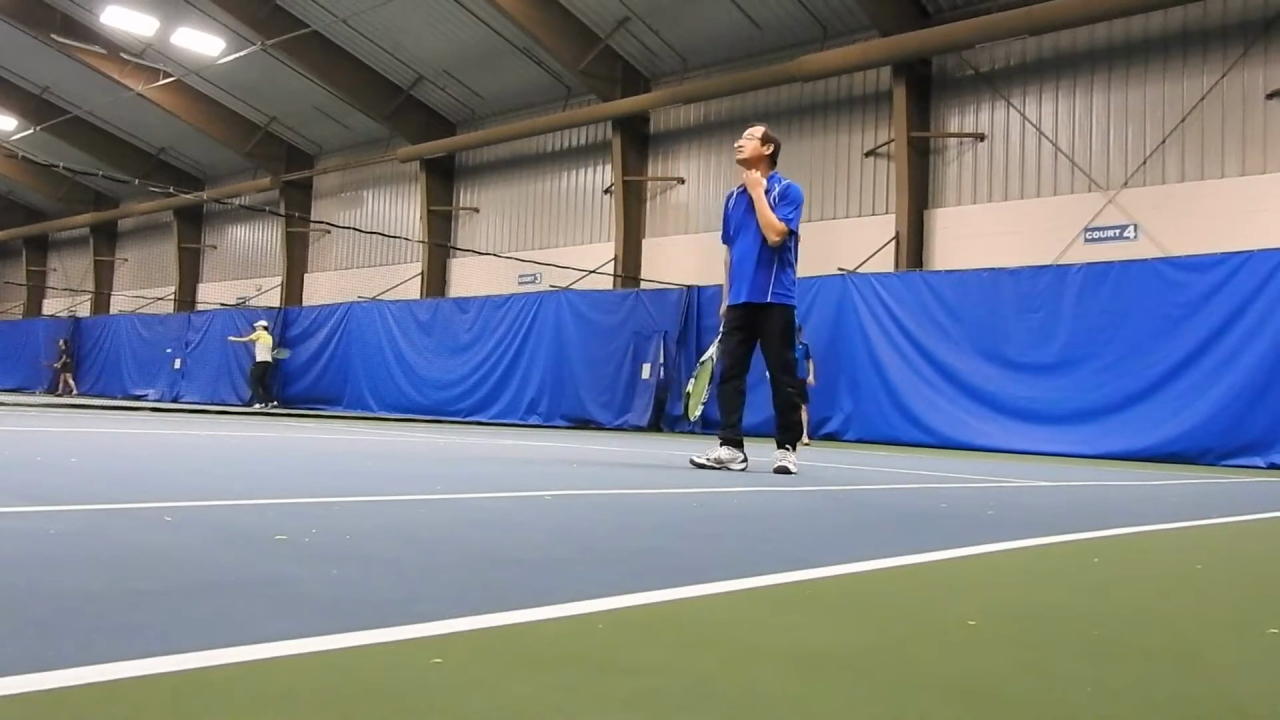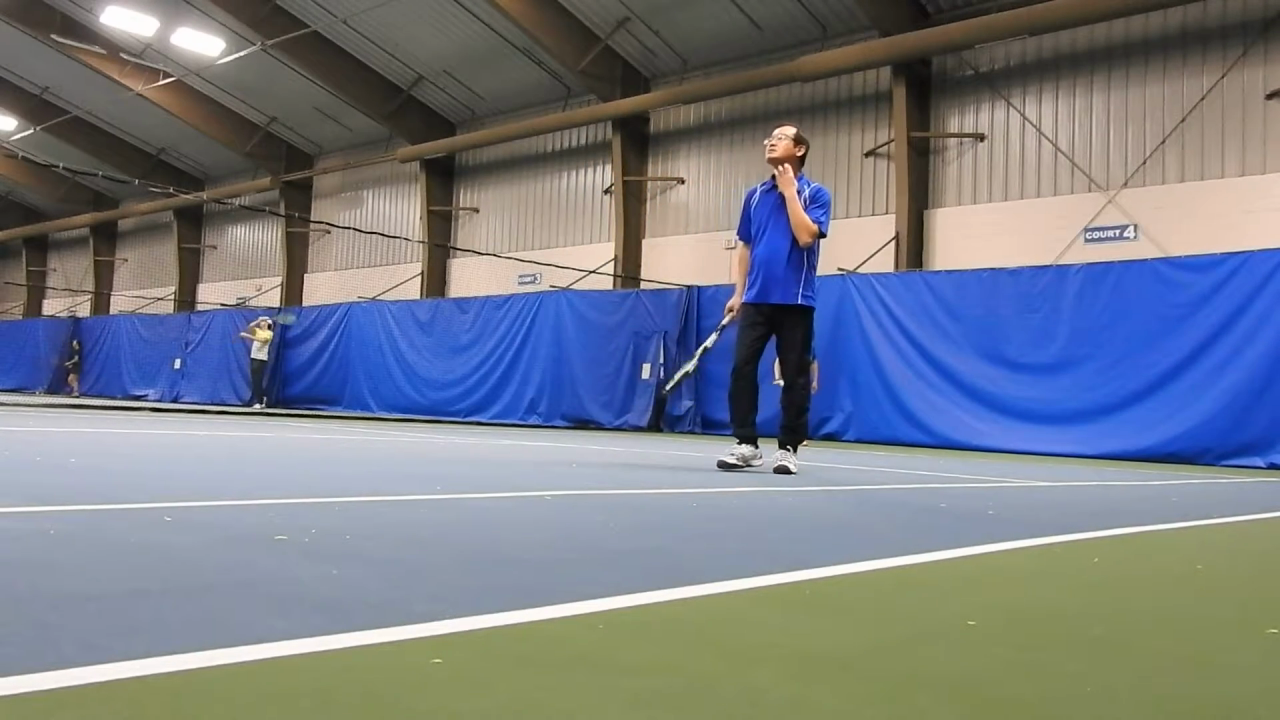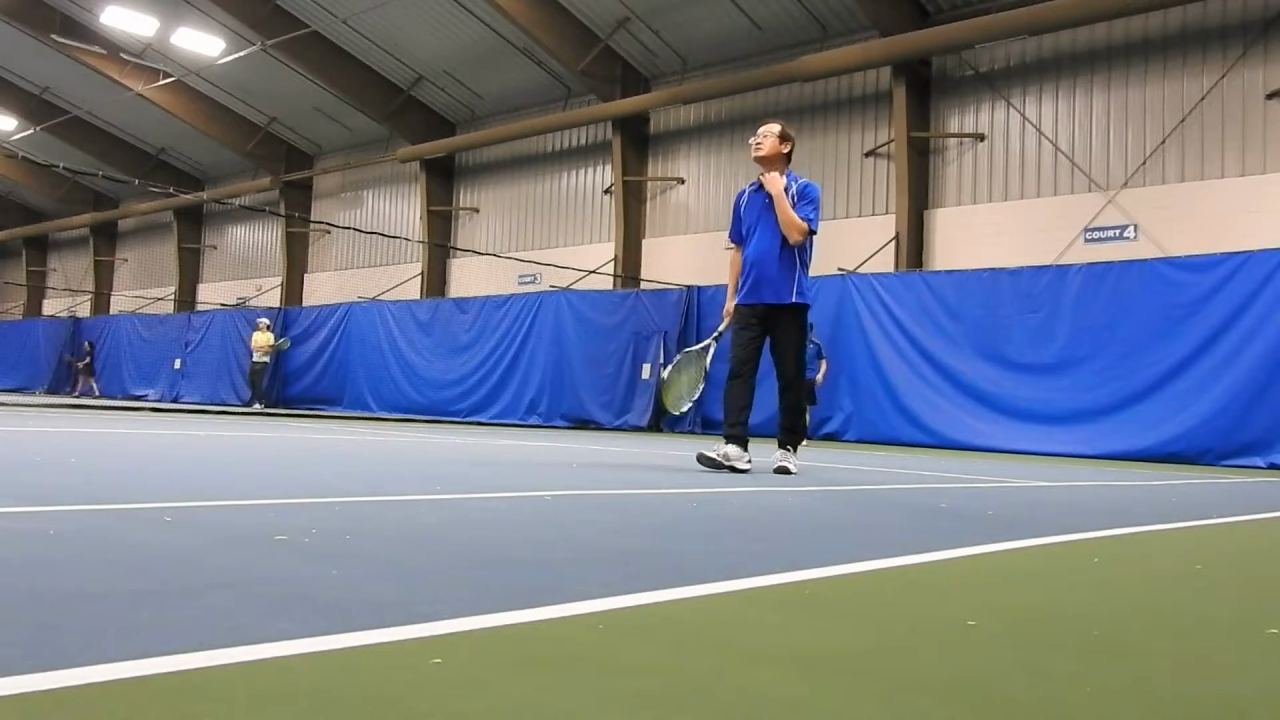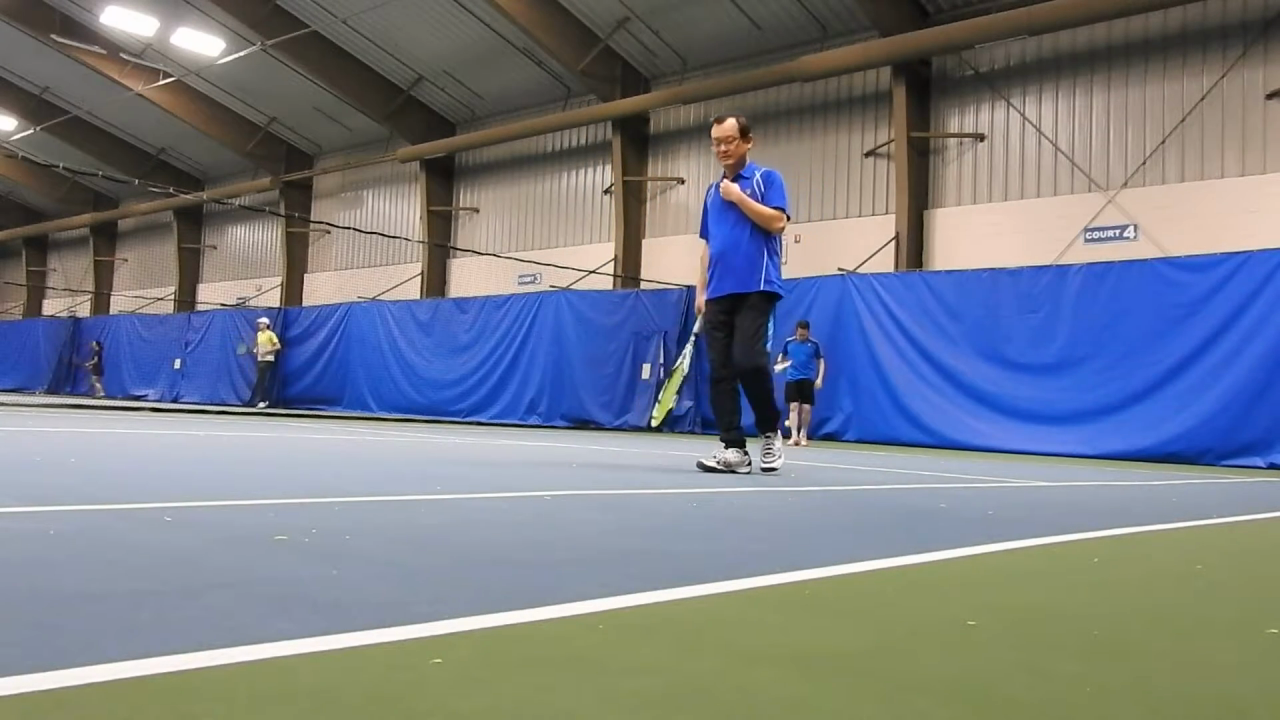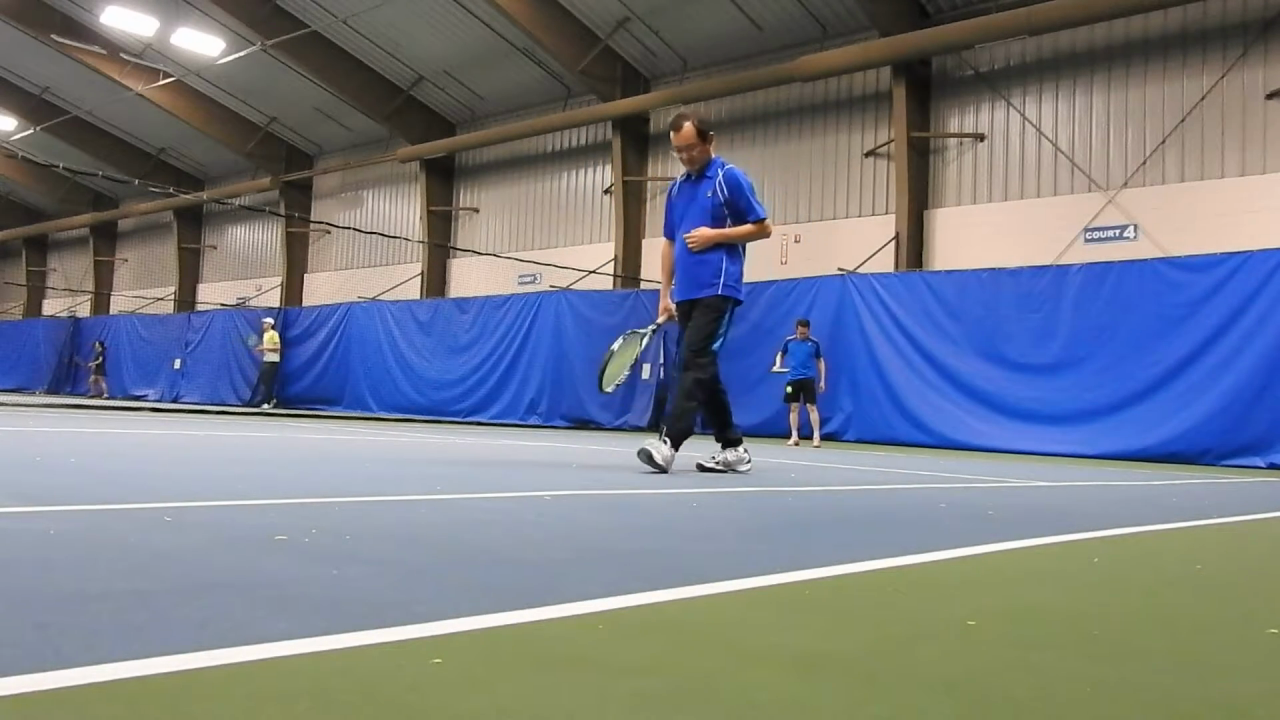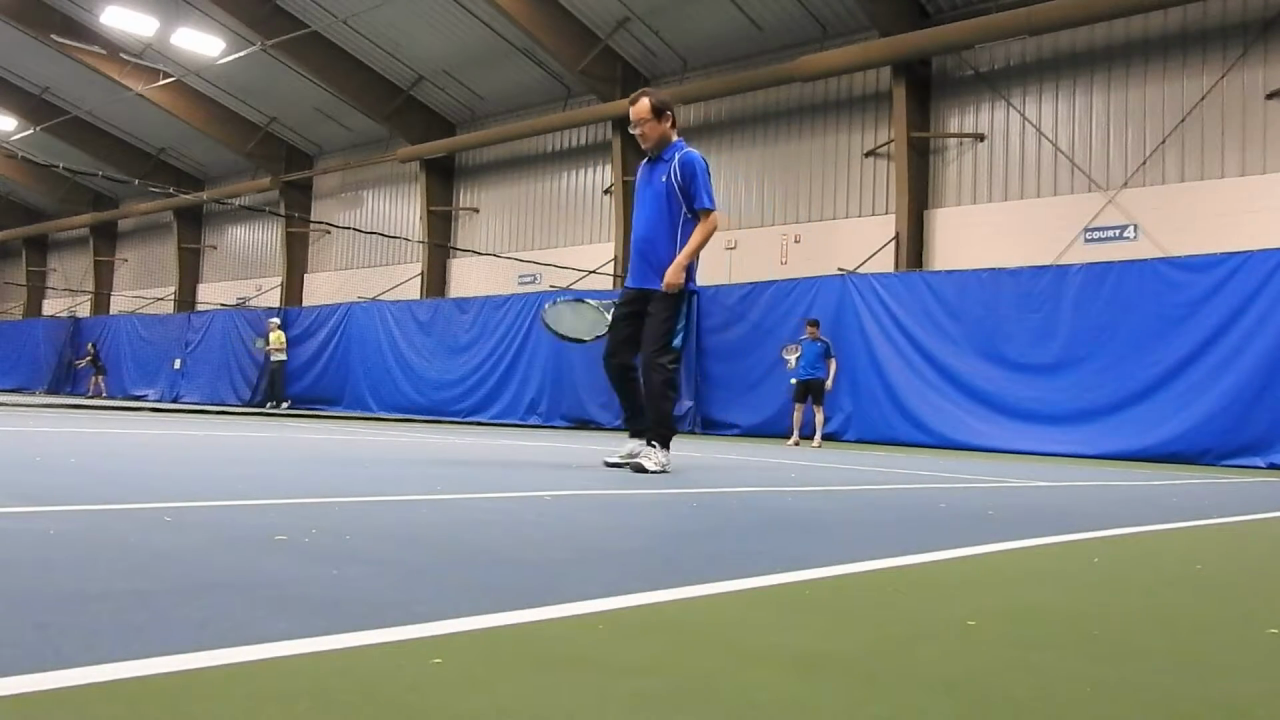
dt=0.4s
person 1, frame 1
left shoulder: (787, 190)
right shoulder: (733, 197)
left elbow: (776, 235)
left wrist: (758, 192)
right wrist: (726, 297)
left hip: (775, 300)
right hip: (739, 300)
left knee: (782, 376)
right knee: (730, 374)
left ankle: (786, 448)
right ankle: (731, 447)
person 1, frame 2
left shoulder: (816, 194)
right shoulder: (755, 195)
left elbow: (806, 237)
left wrist: (790, 192)
right wrist: (739, 292)
left hip: (796, 300)
right hip: (756, 299)
left knee: (794, 377)
right knee: (742, 368)
left ankle: (788, 448)
right ankle: (746, 445)
person 1, frame 3
left shoulder: (804, 189)
right shoulder: (745, 196)
left elbow: (797, 235)
left wrist: (777, 192)
right wrist: (731, 296)
left hip: (788, 299)
right hip: (749, 299)
left knee: (790, 376)
right knee: (739, 370)
left ankle: (787, 448)
right ankle: (735, 447)
person 1, frame 4
left shoulder: (766, 179)
right shoulder: (713, 192)
left elbow: (778, 222)
left wrist: (739, 197)
right wrist: (701, 288)
left hip: (756, 288)
right hip: (720, 292)
left knee: (749, 362)
right knee: (720, 371)
left ankle: (770, 430)
right ankle: (734, 447)
person 1, frame 5
left shoulder: (731, 179)
right shoulder: (676, 188)
left elbow: (761, 228)
left wrist: (714, 235)
right wrist: (665, 293)
left hip: (717, 290)
right hip: (686, 294)
left knee: (694, 363)
right knee: (702, 371)
left ankle: (668, 443)
right ankle: (733, 447)
person 1, frame 6
left shoulder: (689, 162)
right shoulder: (644, 167)
left elbow: (708, 221)
left wrist: (680, 265)
left hip: (670, 284)
right hip: (638, 282)
left knee: (658, 363)
right knee: (616, 356)
left ankle: (659, 445)
right ankle: (642, 437)
